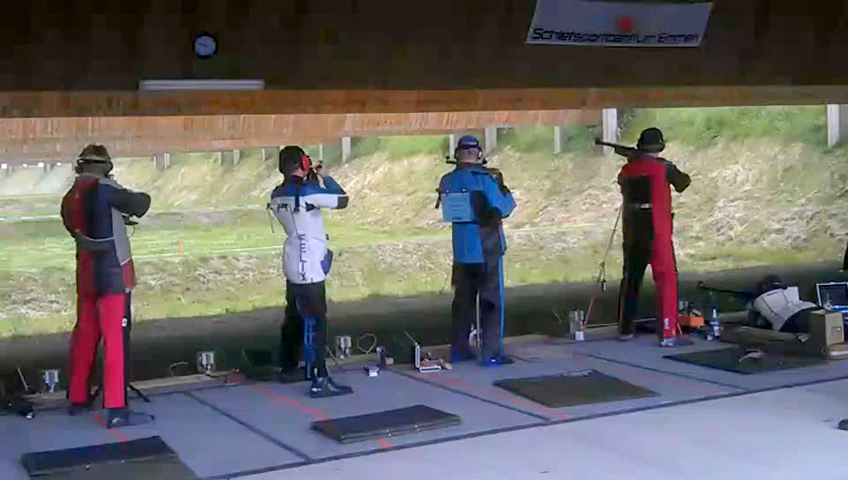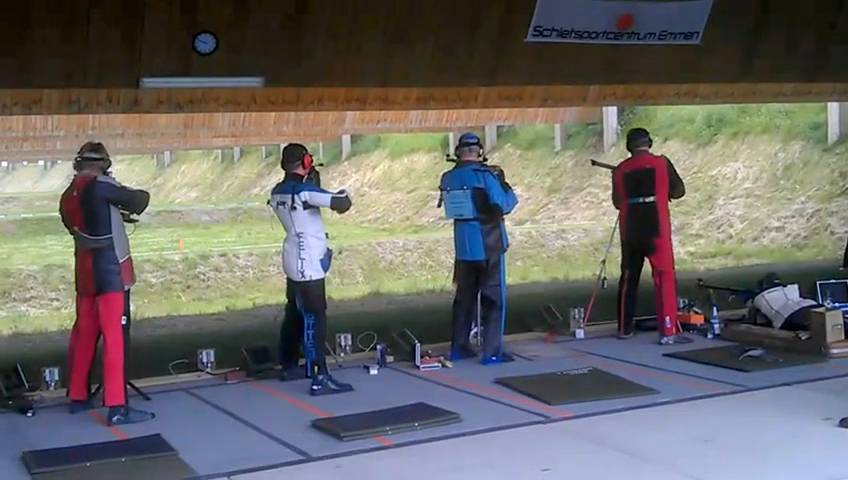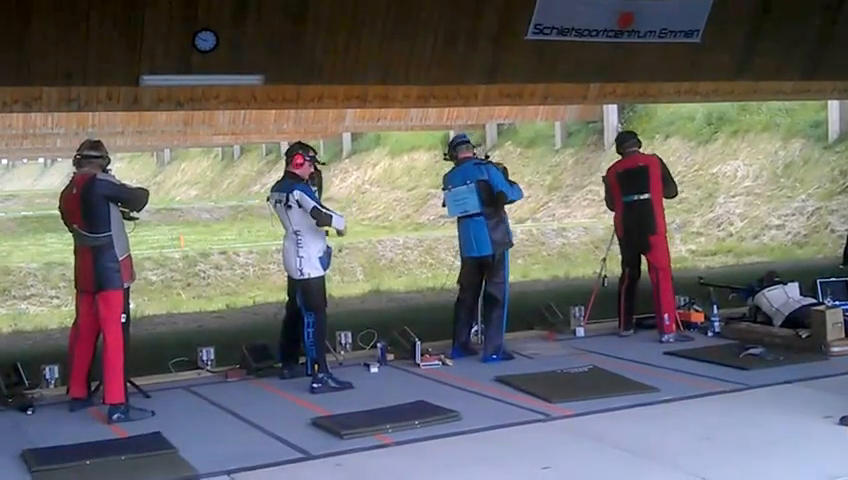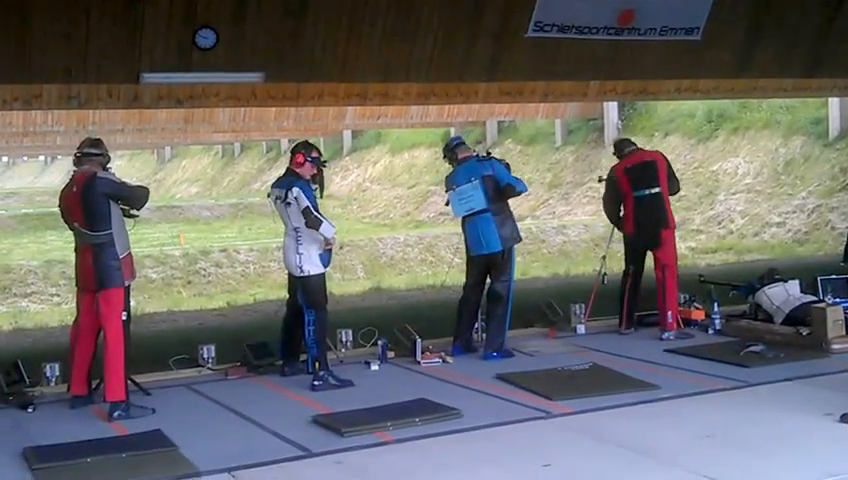
dt=0.7s
person 1, frame 1
left shoulder: (69, 198)
right shoulder: (102, 188)
left elbow: (78, 229)
right elbow: (141, 202)
right wrist: (128, 209)
left hip: (87, 273)
right hip: (112, 271)
left knee: (84, 335)
right knee: (115, 338)
left ankle: (78, 398)
right ankle: (117, 410)
person 1, frame 2
left shoulder: (67, 196)
right shoulder: (100, 185)
right elbow: (139, 199)
left wrist: (115, 213)
right wrist: (127, 207)
left hip: (85, 271)
right hip: (110, 269)
left knee: (84, 332)
right knee: (114, 335)
left ankle: (78, 397)
right ankle: (117, 407)
person 1, frame 3
left shoulder: (67, 193)
right shoulder: (99, 183)
right elbow: (139, 197)
left wrist: (115, 211)
right wrist: (127, 205)
left hip: (85, 268)
right hip: (109, 266)
left knee: (83, 330)
right knee: (113, 332)
left ankle: (78, 395)
right ankle: (117, 405)
person 1, frame 4
left shoulder: (67, 192)
right shoulder: (99, 181)
right elbow: (140, 195)
left wrist: (115, 209)
right wrist: (128, 202)
left hip: (85, 266)
right hip: (110, 264)
left knee: (84, 328)
right knee: (114, 329)
left ankle: (79, 392)
right ankle: (117, 403)
person 2, frame 1
left shoulder: (277, 195)
right shoulder: (307, 191)
right elbow: (342, 200)
right wrist: (324, 178)
left hip: (293, 263)
right hip: (309, 265)
left knee: (294, 317)
right knee: (315, 321)
left ankle: (288, 368)
right ankle: (320, 380)
person 2, frame 2
left shoulder: (277, 192)
right shoulder: (304, 190)
right elbow: (342, 204)
right wrist: (343, 194)
left hip: (293, 261)
right hip: (308, 263)
left knee: (294, 314)
right knee: (315, 319)
left ankle: (288, 366)
right ankle: (320, 378)
person 2, frame 3
left shoulder: (277, 189)
right shoulder: (299, 188)
right elbow: (321, 216)
left wrist: (311, 185)
right wrist: (340, 223)
left hip: (294, 258)
right hip: (308, 260)
left knee: (295, 311)
right knee: (315, 316)
left ankle: (289, 364)
right ankle: (320, 376)
person 2, frame 4
left shoulder: (278, 186)
right shoulder: (298, 186)
right elbow: (312, 218)
right wrist: (329, 234)
left hip: (294, 256)
right hip: (307, 258)
left knee: (295, 309)
right knee: (315, 313)
left ankle: (289, 362)
right ankle: (321, 374)
person 3, frame 1
left shoulder: (447, 181)
right shoulder: (484, 177)
right elbow: (502, 209)
right wrist: (505, 191)
left hip: (461, 249)
right hip: (487, 248)
left knee: (463, 298)
right knee: (492, 300)
left ankle: (459, 349)
right ankle: (492, 353)
person 3, frame 2
left shoulder: (448, 178)
right shoulder: (486, 174)
right elbow: (503, 206)
right wrist: (507, 187)
left hip: (463, 246)
right hip: (489, 245)
left knee: (464, 295)
right knee: (493, 297)
left ankle: (459, 347)
right ankle: (492, 352)
person 3, frame 3
left shoulder: (449, 178)
right shoulder: (486, 168)
right elbow: (508, 195)
right wrist: (512, 185)
left hip: (468, 245)
right hip: (493, 241)
left knee: (467, 293)
right knee: (496, 294)
left ankle: (460, 345)
right ankle: (493, 350)
person 3, frame 4
left shoulder: (452, 180)
right shoulder: (489, 164)
right elbow: (514, 189)
right wrist: (509, 178)
left hip: (475, 243)
right hip: (500, 238)
left knee: (472, 290)
right knee: (500, 291)
left ankle: (461, 343)
right ankle: (494, 348)
person 4, frame 1
left shoulder: (626, 170)
right shoulder: (663, 168)
right elbow: (683, 182)
left hip: (632, 235)
right hip: (657, 235)
left knee: (630, 280)
right knee: (666, 281)
left ankle: (625, 330)
right ankle: (668, 334)
person 4, frame 2
left shoulder: (620, 169)
right shoulder: (661, 163)
left elbow: (617, 202)
right elbow: (679, 191)
left hip: (630, 233)
right hip: (656, 231)
left knee: (628, 278)
right knee: (664, 279)
left ankle: (625, 328)
right ankle: (668, 332)
person 4, frame 3
left shoulder: (612, 171)
right shoulder: (654, 161)
left elbow: (611, 204)
right elbow: (671, 191)
left hip: (626, 230)
right hip: (652, 228)
left knee: (629, 275)
right knee: (661, 275)
left ankle: (625, 326)
right ankle: (667, 330)
person 4, frame 4
left shoulder: (616, 171)
right shoulder: (658, 157)
left elbow: (610, 206)
right elbow: (674, 187)
left wrist: (621, 224)
left hip: (634, 229)
right hip: (661, 224)
left knee: (632, 273)
right knee: (666, 272)
left ankle: (626, 324)
right ankle: (668, 326)
